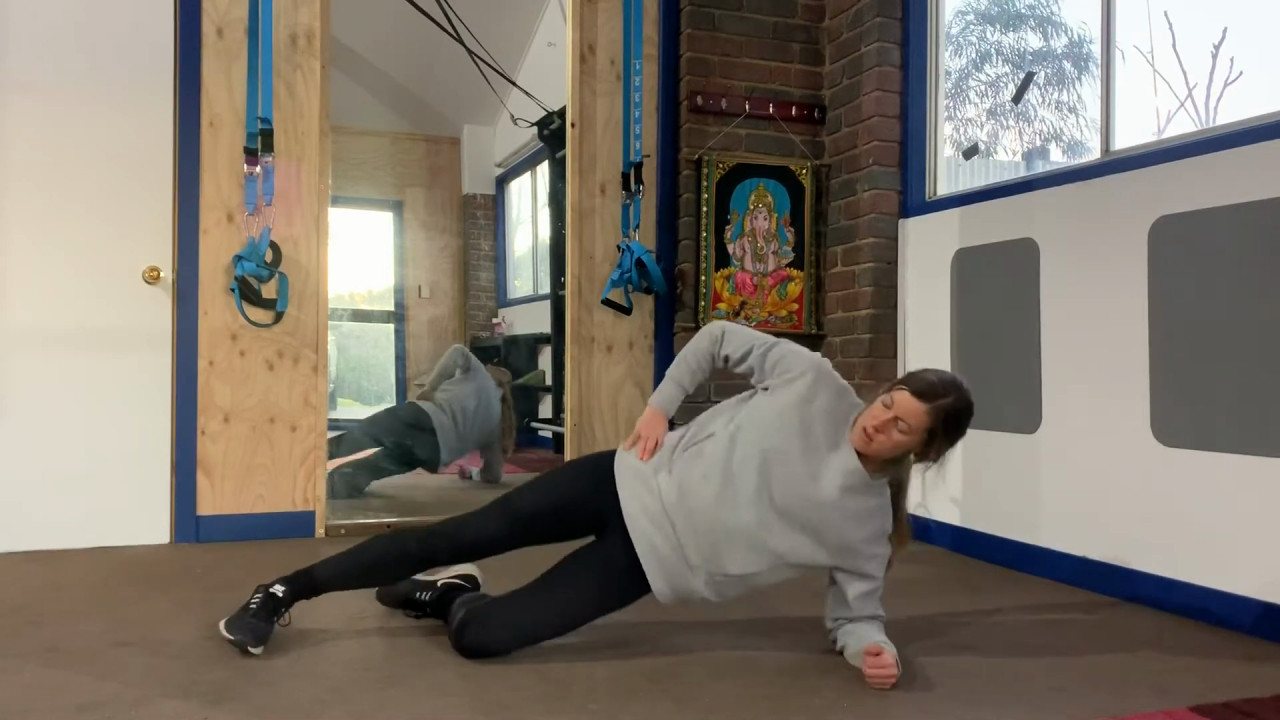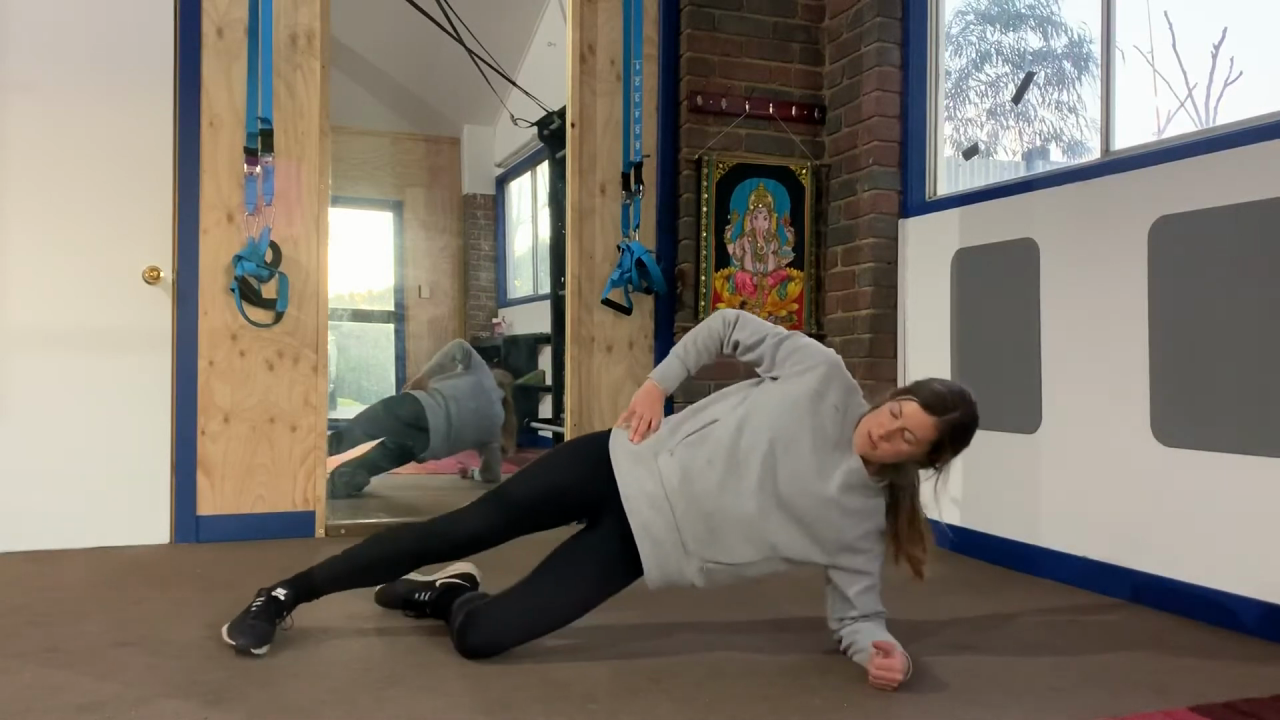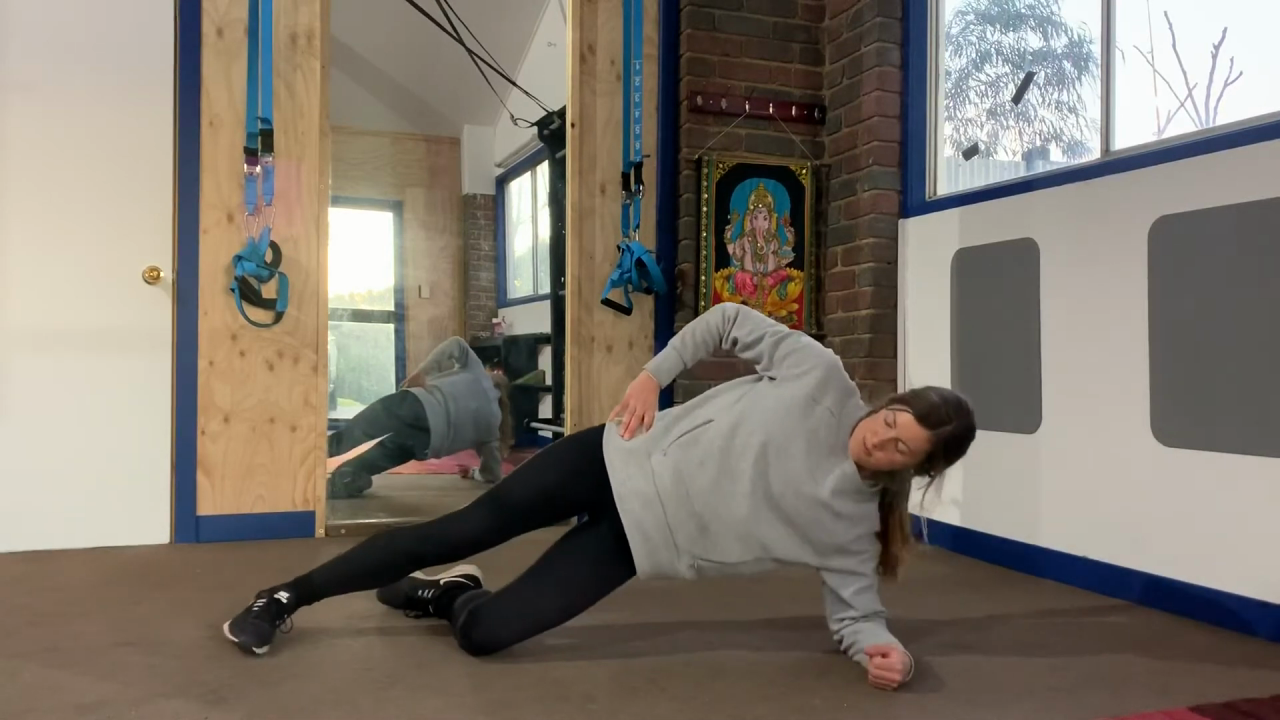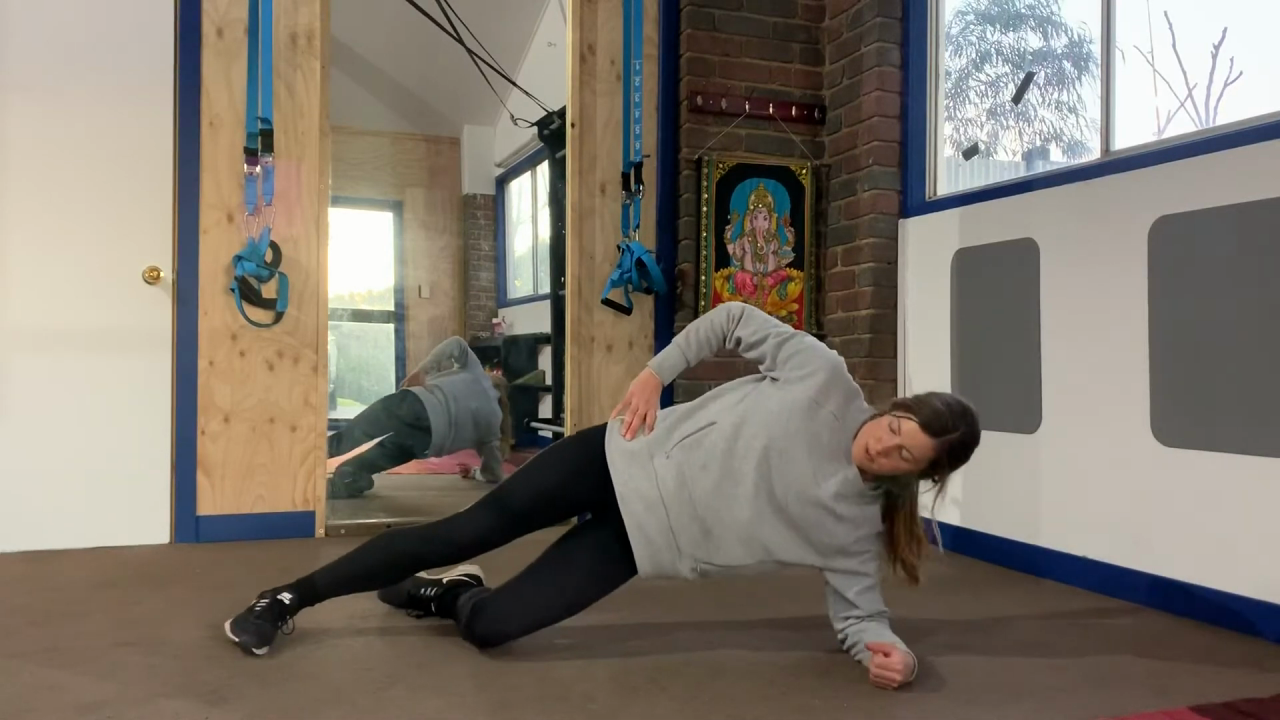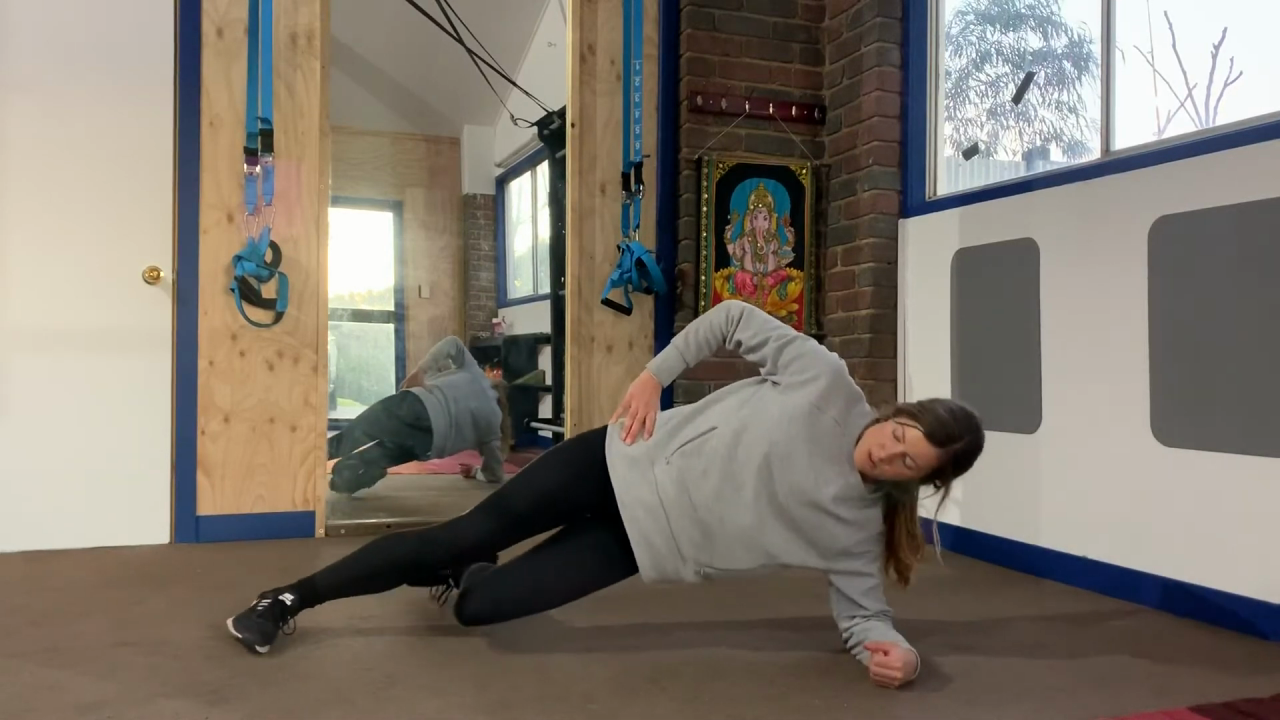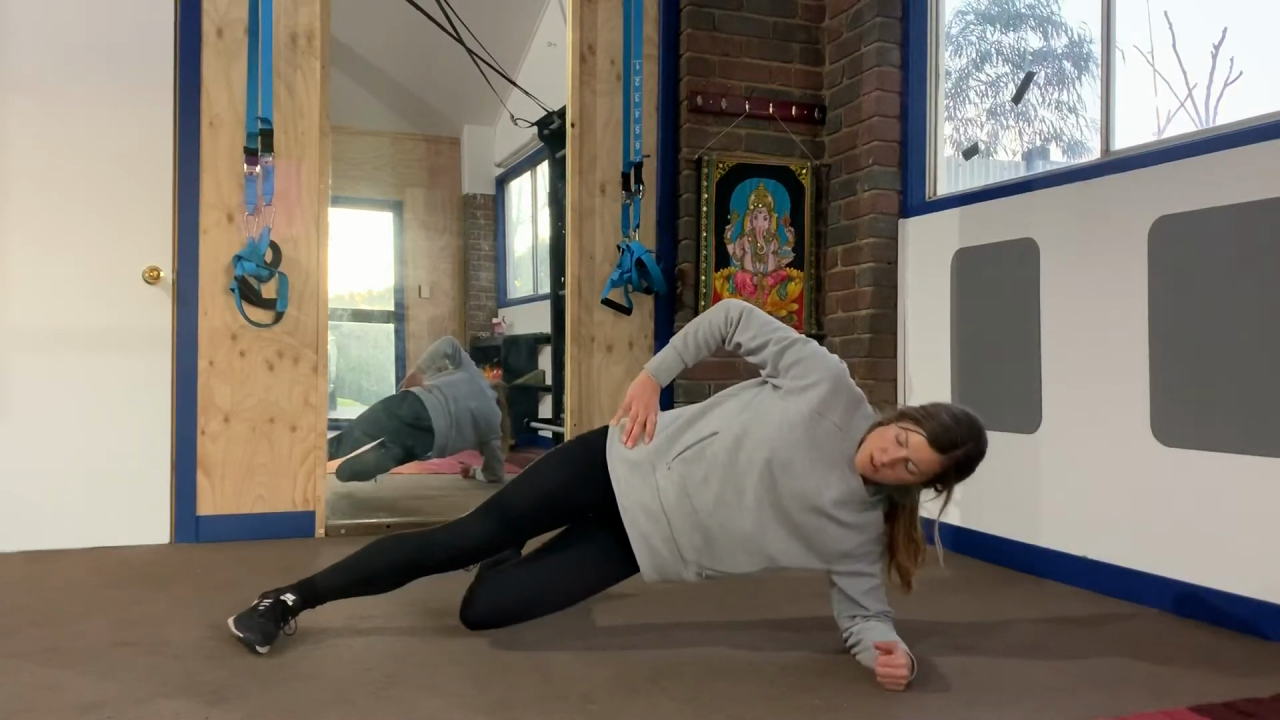
dt=0.3s
person 1, frame 1
left shoulder: (868, 519)
right shoulder: (814, 381)
left elbow: (854, 609)
right elbow: (717, 338)
left wrist: (876, 649)
right wrist: (657, 407)
left hip: (653, 561)
right hip: (633, 486)
left knee: (483, 636)
right knee: (463, 535)
left ankle: (449, 598)
right ankle: (285, 591)
person 1, frame 2
left shoulder: (860, 518)
right shoulder: (822, 374)
left elbow: (856, 608)
right elbow: (729, 326)
left wrist: (884, 650)
right wrist: (658, 383)
left hip: (645, 540)
right hip: (627, 466)
left knee: (483, 636)
right knee: (464, 527)
left ankle: (448, 597)
right ankle: (284, 595)
person 1, frame 3
left shoulder: (852, 521)
right shoulder: (821, 375)
left elbow: (854, 609)
right elbow: (728, 320)
left wrist: (886, 650)
right wrist: (652, 374)
left hip: (637, 537)
right hip: (621, 460)
left knee: (486, 633)
right knee: (464, 530)
left ankle: (451, 596)
right ankle: (286, 596)
person 1, frame 4
left shoulder: (855, 524)
right shoulder: (824, 375)
left elbow: (857, 609)
right elbow: (734, 318)
left wrist: (890, 651)
right wrist: (655, 372)
left hip: (642, 536)
right hip: (625, 460)
left knee: (491, 626)
right knee: (469, 529)
left ankle: (449, 593)
right ankle: (288, 598)
person 1, frame 5
left shoulder: (857, 526)
right shoulder: (826, 381)
left elbow: (861, 609)
right elbow: (734, 318)
left wrist: (896, 650)
right wrist: (653, 374)
left hip: (644, 539)
right hip: (627, 463)
left knee: (480, 607)
right knee: (471, 533)
left ankle: (459, 577)
right ankle: (290, 597)
person 1, frame 6
left shoulder: (859, 529)
right shoulder: (827, 384)
left elbow: (862, 609)
right elbow: (732, 318)
left wrist: (890, 650)
right wrist: (652, 374)
left hip: (646, 541)
right hip: (628, 465)
left knee: (484, 611)
right knee: (468, 537)
left ankle: (508, 554)
right ankle: (291, 597)
person 2, frame 1
left shoulder: (479, 375)
right shoulder: (498, 417)
left elbow: (458, 352)
right elbow: (493, 475)
left wrist: (429, 388)
left hip: (422, 417)
right hip: (434, 450)
left knee: (353, 440)
right ankle: (342, 479)
person 2, frame 2
left shoulder: (480, 373)
right shoulder: (495, 418)
left elbow: (459, 347)
right elbow: (492, 475)
left wrist: (424, 375)
right wrist: (474, 473)
left hip: (413, 405)
right hip: (425, 435)
left knee: (346, 437)
right ankle: (345, 477)
person 2, frame 3
left shoulder: (476, 374)
right shoulder: (492, 418)
left elbow: (456, 344)
right elbow: (492, 475)
left wrist: (421, 372)
right wrist: (473, 473)
right hip: (422, 437)
left knee: (344, 439)
right ankle: (346, 477)
person 2, frame 4
left shoulder: (475, 372)
right shoulder: (493, 418)
left elbow: (456, 344)
right elbow: (493, 475)
left wrist: (422, 371)
right wrist: (475, 472)
right hip: (422, 435)
left knee: (343, 440)
right ankle: (348, 476)
person 2, frame 5
left shoulder: (473, 374)
right shoulder: (492, 418)
left elbow: (452, 343)
right elbow: (494, 475)
left wrist: (420, 371)
right wrist: (476, 472)
right hip: (423, 435)
left knee: (340, 444)
person 2, frame 6
left shoulder: (470, 373)
right shoulder: (492, 419)
left elbow: (448, 343)
right elbow: (495, 475)
left wrist: (417, 371)
right wrist: (475, 472)
right hip: (424, 434)
left knee: (339, 445)
